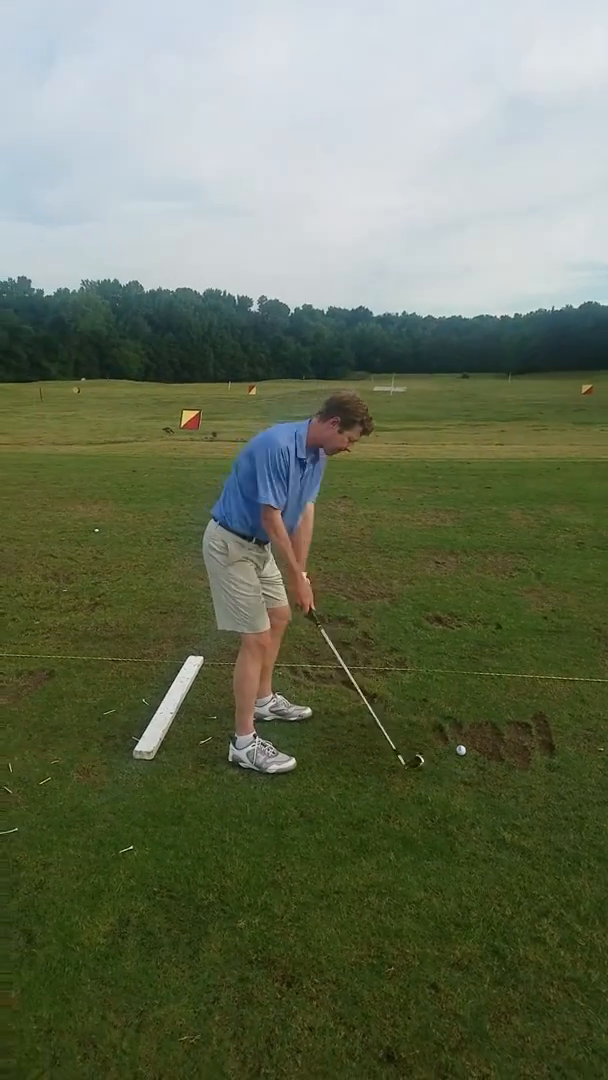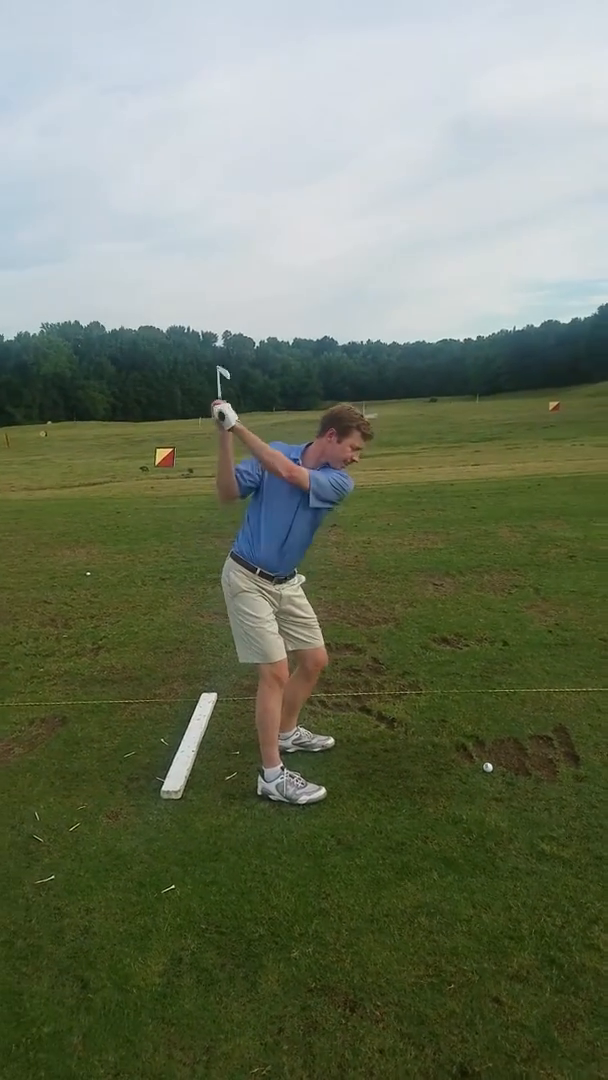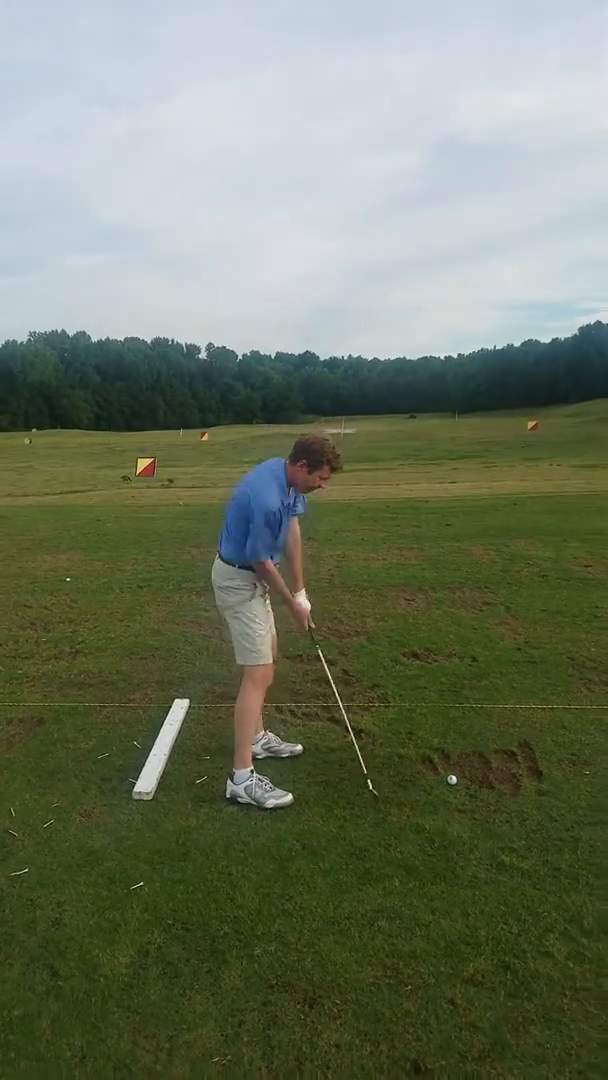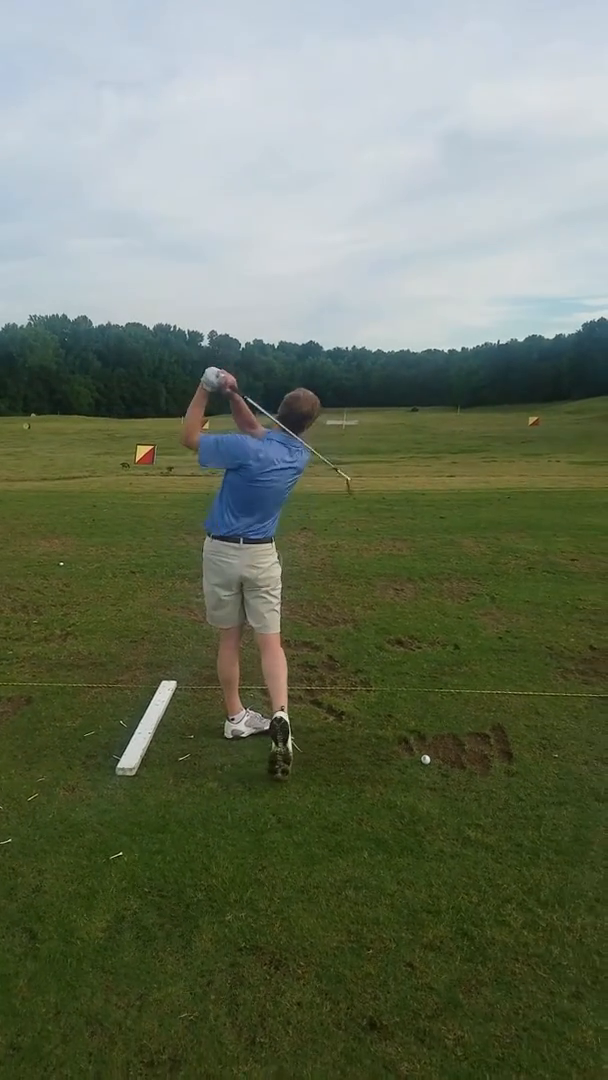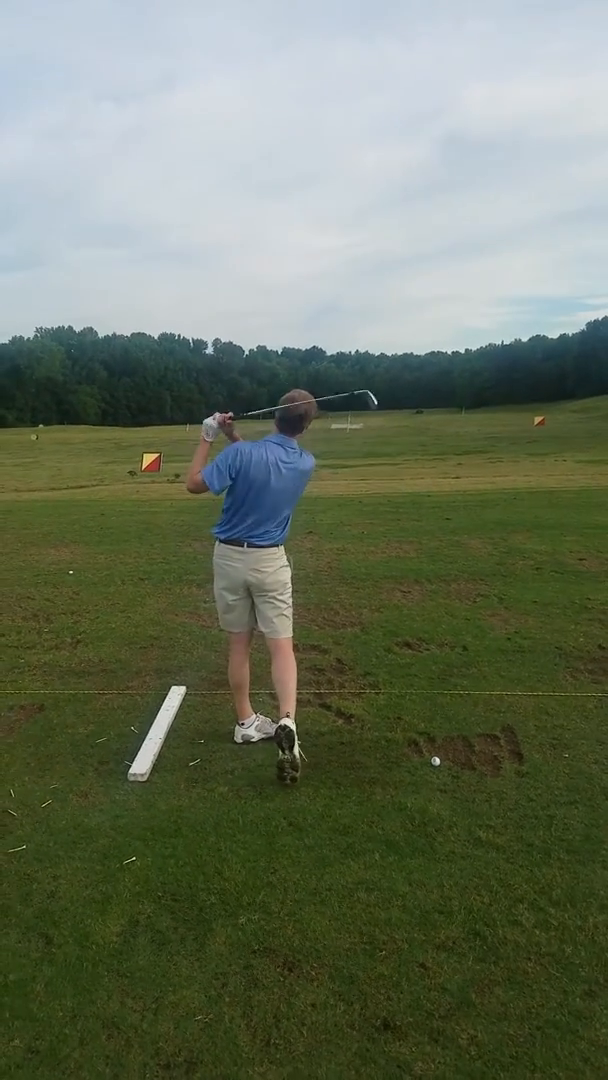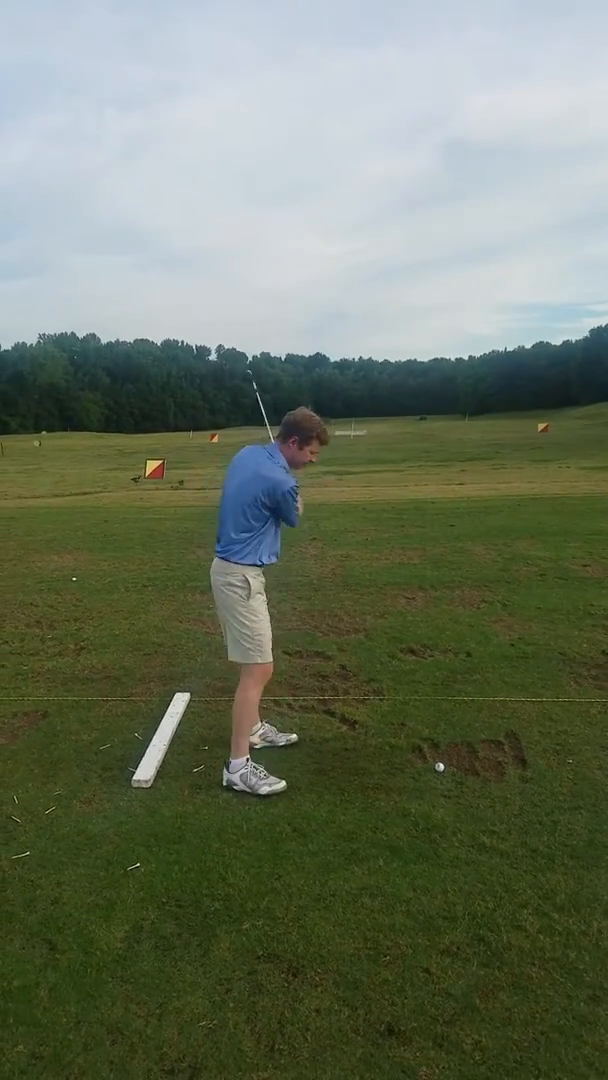
dt=0.5s
person 1, frame 1
left shoulder: (315, 455)
right shoulder: (277, 445)
left elbow: (305, 513)
right elbow: (270, 516)
left wrist: (301, 571)
right wrist: (297, 577)
left hip: (257, 543)
right hip: (230, 544)
left knee: (279, 618)
right knee: (257, 638)
left ankle: (263, 700)
right ankle: (244, 743)
person 1, frame 2
left shoulder: (340, 483)
right shoulder: (276, 452)
left elbow: (287, 472)
right elbow: (227, 493)
left wrist: (238, 428)
right wrist: (225, 436)
left hip: (285, 583)
right hip: (245, 578)
left knee: (315, 661)
right knee: (276, 672)
left ankle: (286, 732)
right ankle: (271, 775)
person 1, frame 3
left shoulder: (279, 467)
right shoulder: (265, 498)
left elbow: (292, 534)
right elbow: (263, 564)
left wrist: (301, 590)
right wrist: (292, 603)
left hip: (251, 576)
right hip: (239, 579)
left knee: (266, 657)
right knee: (259, 672)
left ankle: (255, 737)
right ankle: (242, 777)
person 1, frame 4
left shoulder: (247, 451)
right shoulder: (300, 457)
left elbow: (189, 437)
right elbow: (257, 432)
left wrist: (205, 388)
right wrist: (234, 396)
left hip: (221, 551)
right hip: (261, 555)
left knee: (229, 639)
right knee: (270, 641)
left ankle: (235, 717)
right ankle: (280, 714)
person 1, frame 5
left shoulder: (243, 454)
right shoulder: (306, 464)
left elbow: (194, 484)
left wrist: (208, 438)
right wrist: (232, 434)
left hip: (230, 556)
right hip: (271, 560)
left knee: (239, 644)
right knee: (282, 646)
left ankle: (246, 722)
right ankle: (287, 722)
person 1, frame 6
left shoulder: (247, 455)
right shoulder: (280, 481)
right elbow: (293, 520)
left wrist: (286, 510)
right wrist: (298, 510)
left hip: (236, 570)
right hip: (240, 577)
left knee: (255, 659)
right knee: (259, 669)
left ankle: (253, 728)
right ankle: (238, 765)
